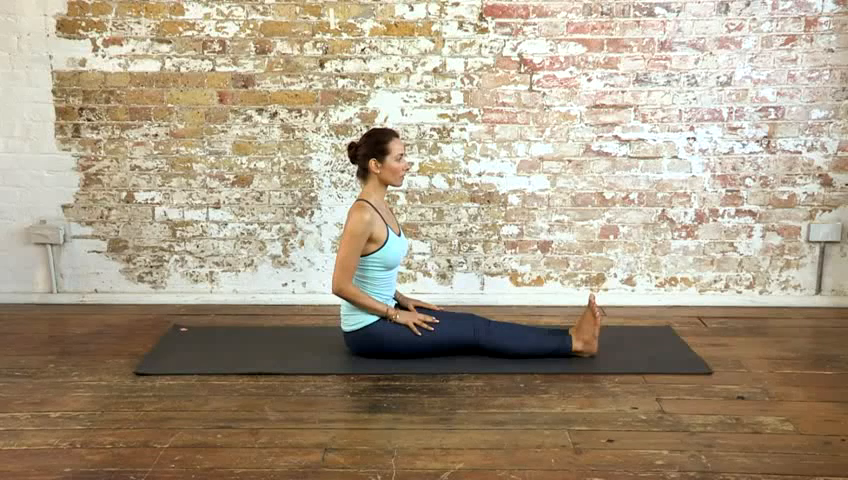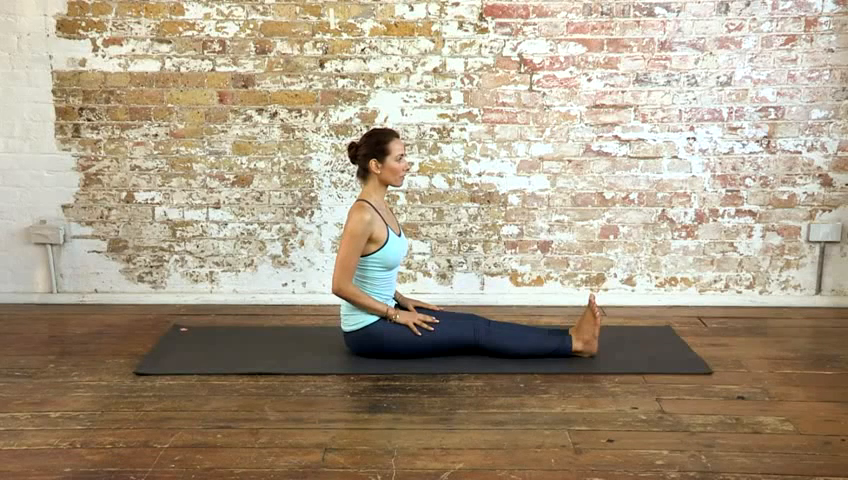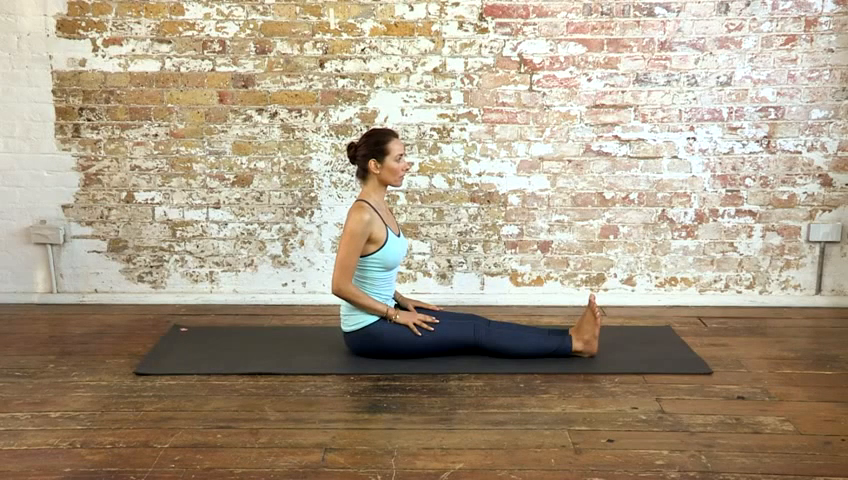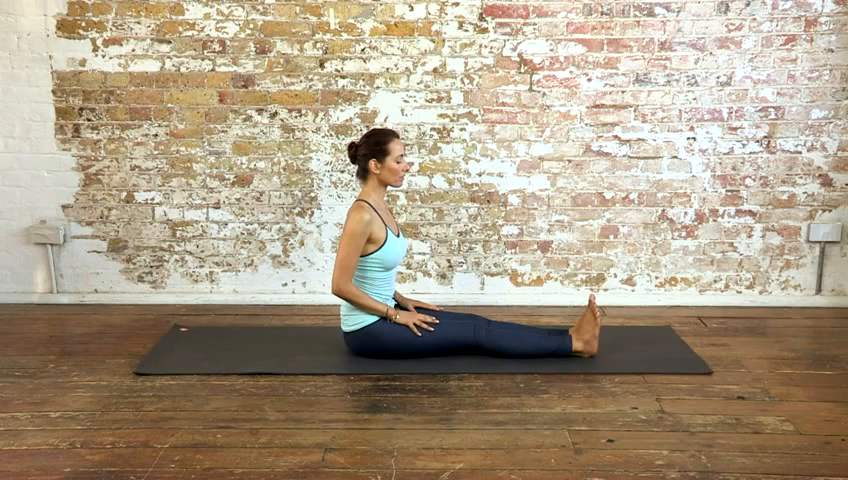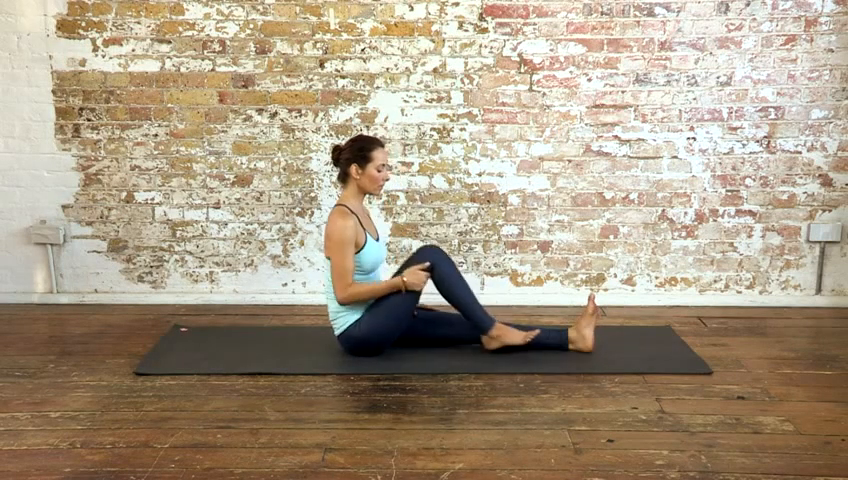
dt=1s
person 1, frame 1
left shoulder: (378, 205)
right shoulder: (363, 215)
right elbow: (341, 285)
left wrist: (401, 301)
right wrist: (395, 314)
left hip: (379, 315)
right hip: (368, 329)
left knee: (471, 324)
right knee: (475, 331)
left ankle: (568, 338)
right ankle: (573, 343)
person 1, frame 2
left shoulder: (378, 205)
right shoulder: (363, 215)
right elbow: (341, 285)
left wrist: (401, 301)
right wrist: (395, 314)
left hip: (379, 315)
right hip: (368, 329)
left knee: (473, 324)
right knee: (475, 331)
left ankle: (568, 338)
right ankle: (573, 343)
person 1, frame 3
left shoulder: (378, 205)
right shoulder: (363, 215)
right elbow: (341, 285)
left wrist: (400, 301)
right wrist: (395, 314)
left hip: (379, 316)
right hip: (368, 329)
left knee: (473, 324)
right knee: (476, 332)
left ankle: (569, 338)
right ankle: (574, 343)
person 1, frame 4
left shoulder: (378, 205)
right shoulder: (362, 215)
right elbow: (341, 285)
left wrist: (400, 301)
right wrist: (394, 314)
left hip: (379, 317)
right hip: (368, 330)
left knee: (474, 324)
right knee: (475, 333)
left ankle: (569, 336)
right ankle: (574, 344)
person 1, frame 5
left shoulder: (357, 210)
right shoulder: (343, 221)
right elbow: (344, 293)
left wrist: (401, 301)
right wrist: (402, 282)
left hip: (372, 321)
right hip: (358, 331)
left knee: (469, 326)
right knee: (431, 256)
left ankle: (568, 337)
right ankle: (492, 329)
